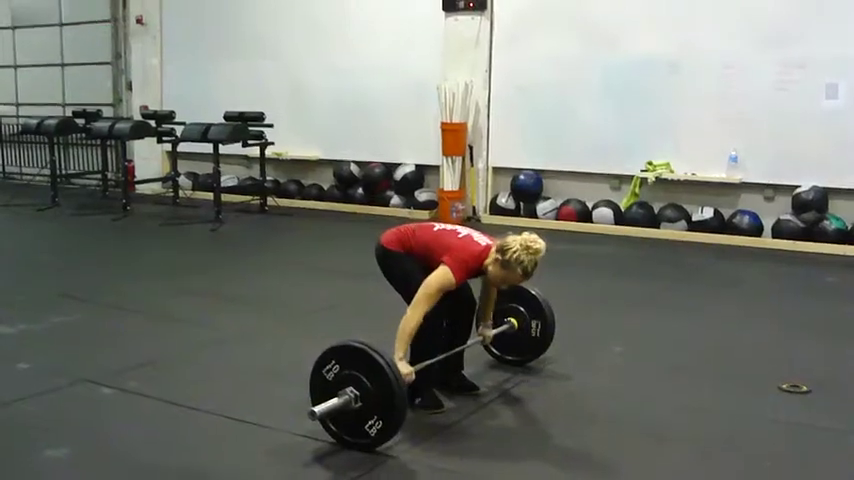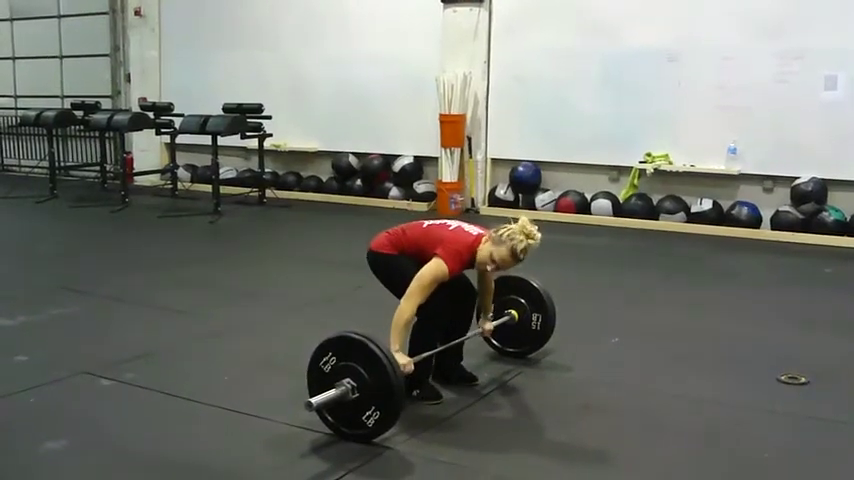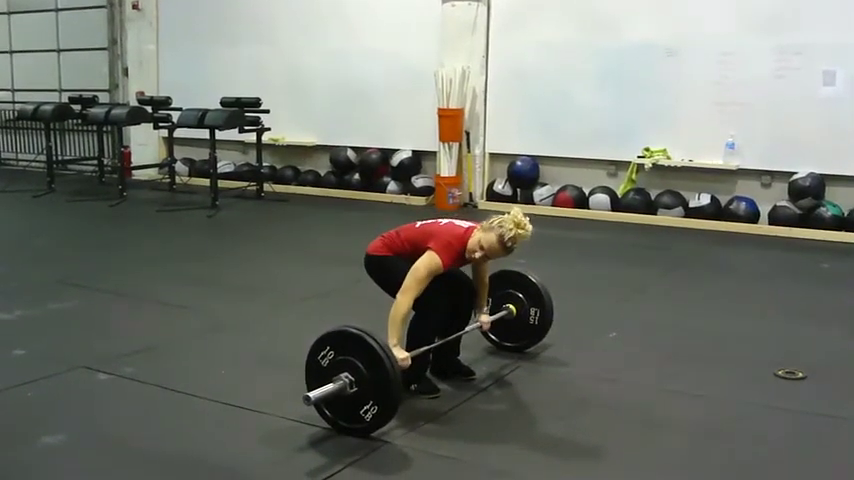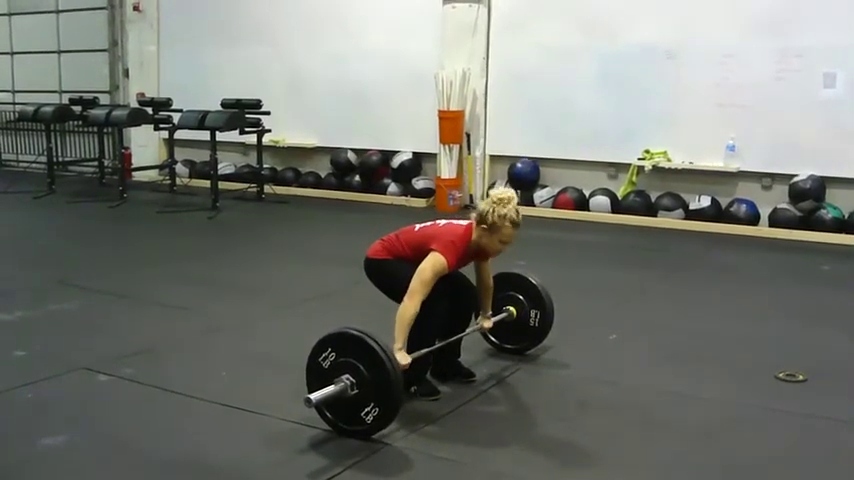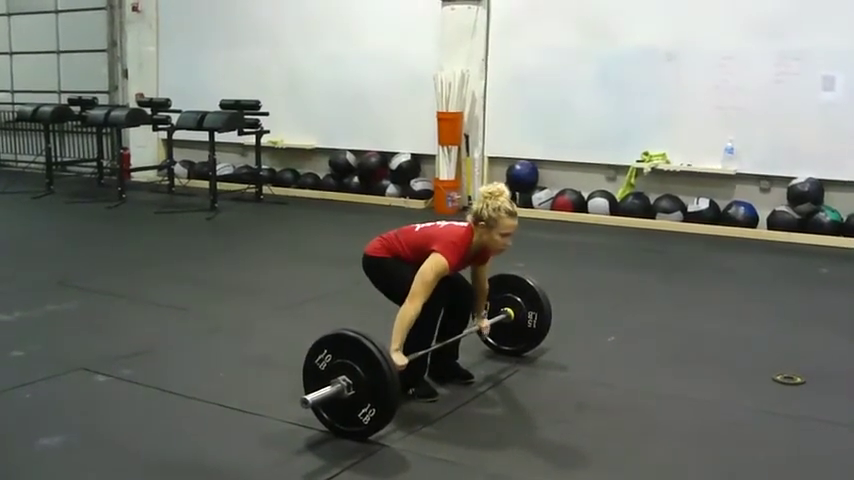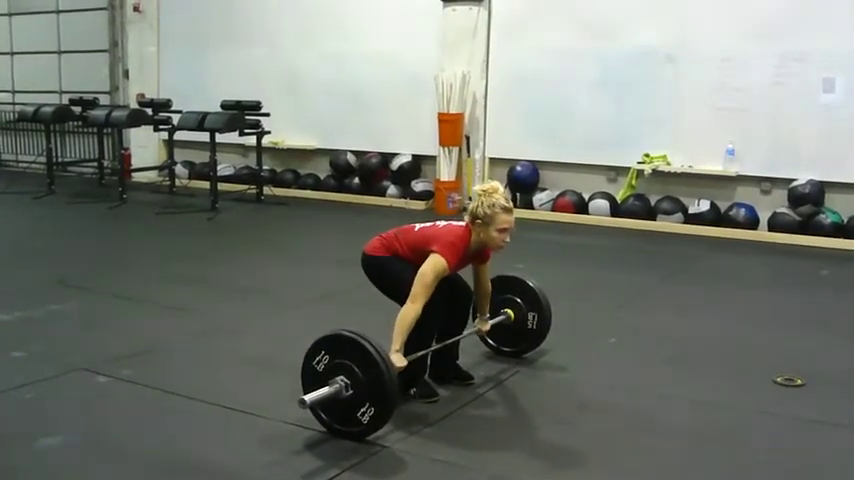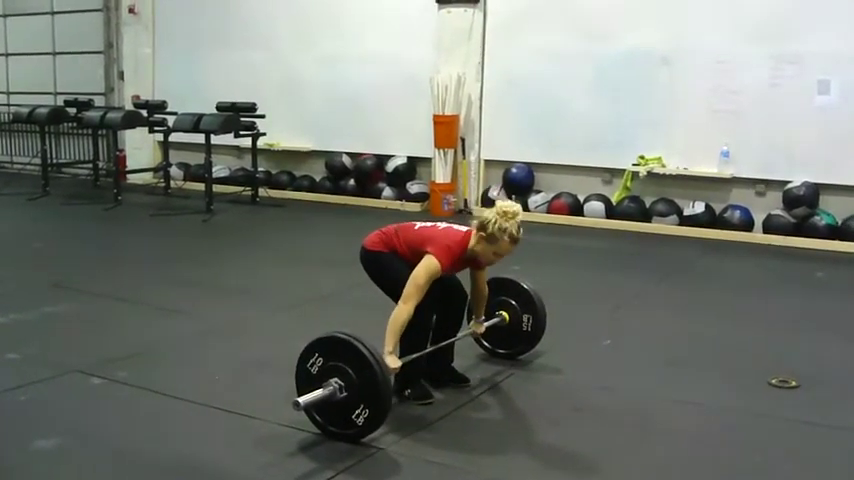
dt=0.5s
person 1, frame 1
left shoulder: (494, 254)
right shoulder: (463, 261)
left elbow: (488, 290)
right elbow: (415, 310)
left wrist: (485, 325)
right wrist: (399, 360)
left hip: (421, 251)
right hip: (393, 250)
left knee: (465, 304)
right knee: (434, 311)
left ankle: (448, 376)
right ankle: (418, 389)
person 1, frame 2
left shoulder: (486, 245)
right shoulder: (457, 251)
left elbow: (486, 283)
right elbow: (409, 302)
left wrist: (486, 317)
right wrist: (396, 352)
left hip: (415, 252)
right hip: (385, 252)
left knee: (465, 296)
right knee: (435, 306)
left ankle: (447, 367)
right ankle: (415, 381)
person 1, frame 3
left shoulder: (483, 241)
right shoulder: (449, 245)
left elbow: (481, 280)
right elbow: (405, 296)
left wrist: (482, 311)
right wrist: (394, 347)
left hip: (413, 256)
right hip: (382, 256)
left knee: (465, 294)
right knee: (434, 302)
left ankle: (445, 362)
right ankle: (412, 375)
person 1, frame 4
left shoulder: (479, 238)
right shoulder: (452, 244)
left elbow: (485, 283)
right elbow: (412, 300)
left wrist: (485, 315)
right wrist: (398, 351)
left hip: (414, 259)
right hip: (382, 260)
left knee: (466, 296)
right knee: (435, 304)
left ankle: (445, 363)
right ankle: (411, 376)
person 1, frame 5
left shoulder: (480, 243)
right shoulder: (451, 246)
left elbow: (480, 285)
right elbow: (413, 302)
left wrist: (480, 316)
right wrist: (395, 351)
left hip: (412, 258)
right hip: (381, 258)
left knee: (463, 296)
right knee: (430, 303)
left ankle: (443, 365)
right ankle: (409, 378)
person 1, frame 6
left shoulder: (480, 243)
right shoulder: (451, 246)
left elbow: (483, 285)
right elbow: (414, 303)
left wrist: (483, 318)
right wrist: (396, 352)
left hip: (411, 257)
right hip: (380, 257)
left knee: (461, 296)
right knee: (431, 304)
left ankle: (444, 365)
right ankle: (410, 379)
person 1, frame 7
left shoulder: (477, 246)
right shoulder: (448, 249)
left elbow: (480, 289)
right elbow: (406, 304)
left wrist: (478, 320)
right wrist: (389, 353)
left hip: (407, 252)
right hip: (379, 252)
left knee: (456, 297)
right knee: (424, 304)
left ankle: (439, 368)
right ankle: (407, 381)
